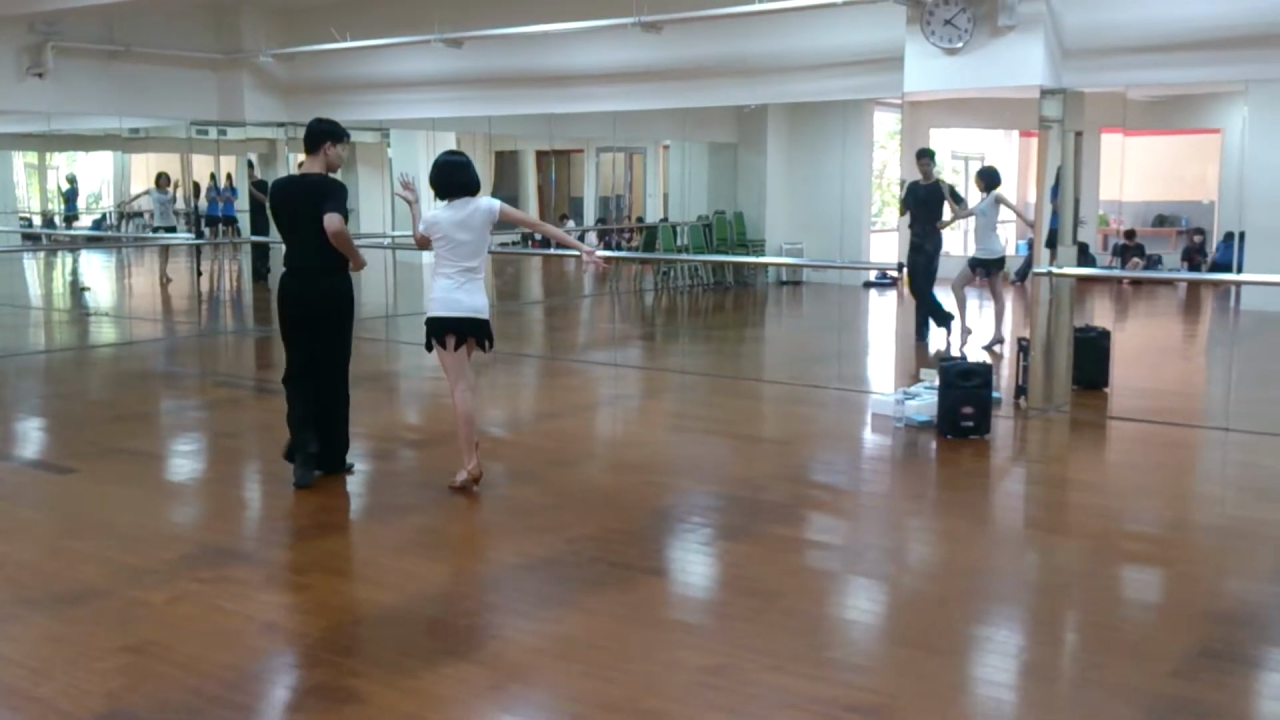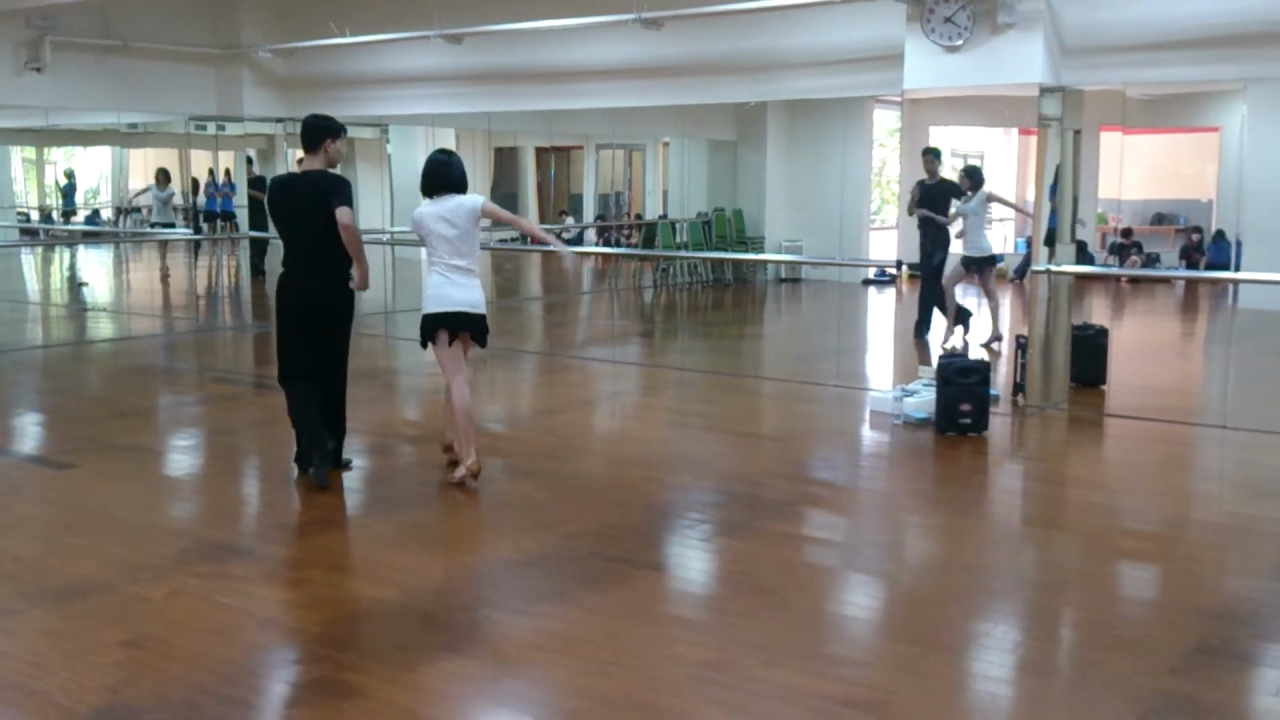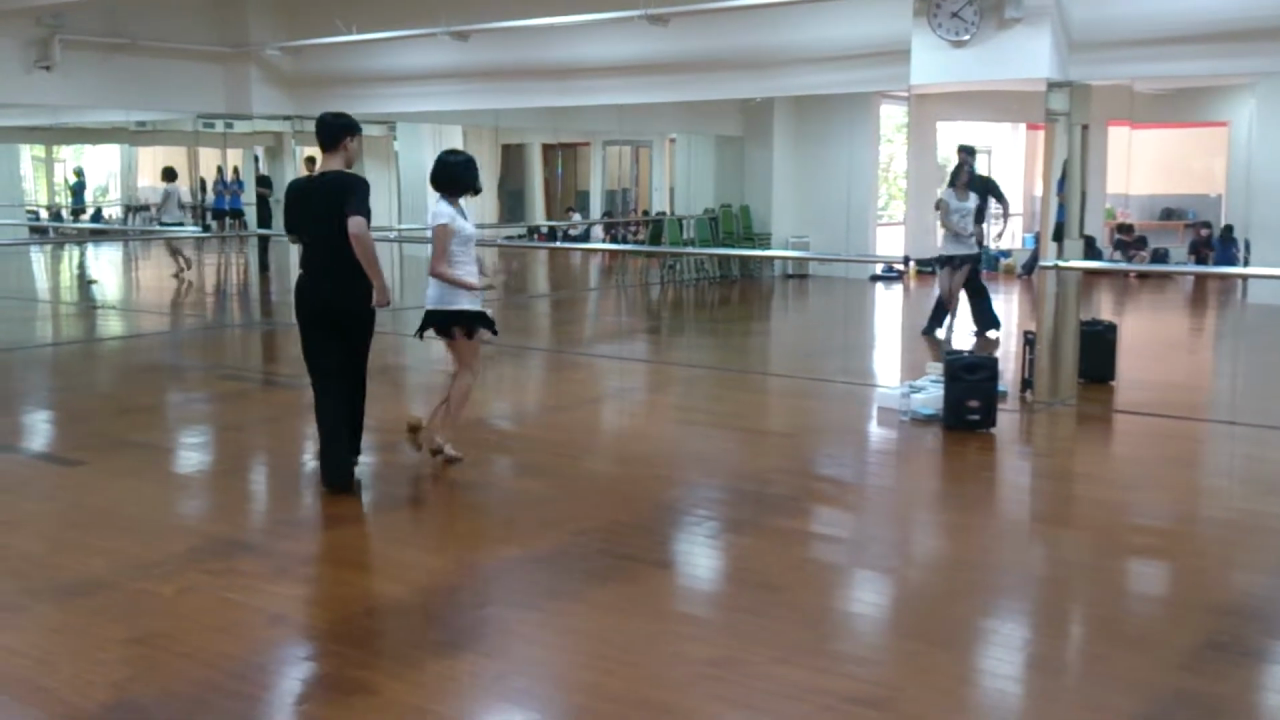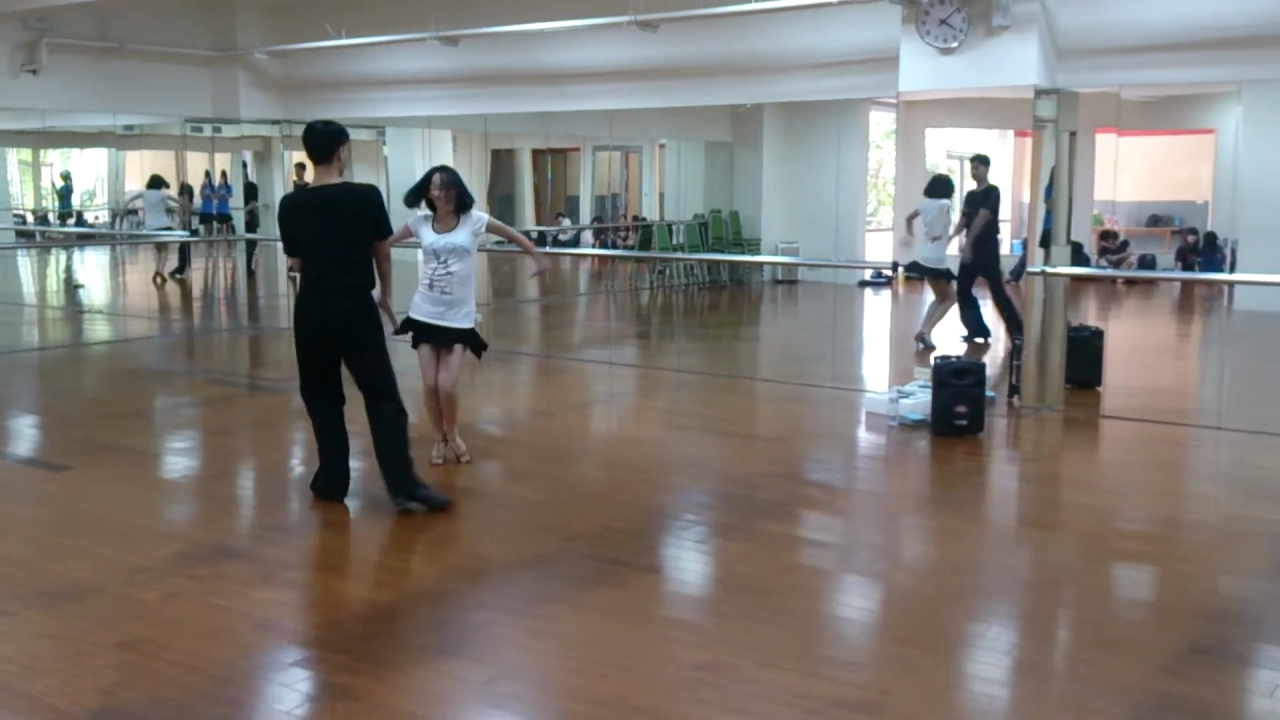
dt=0.4s
person 1, frame 1
left shoulder: (278, 189)
right shoulder: (331, 188)
right elbow: (333, 227)
right wrist: (355, 258)
left hip: (293, 287)
right hip: (331, 288)
left knee: (298, 371)
right knee: (332, 372)
left ankle: (303, 450)
right ankle: (329, 456)
person 1, frame 2
left shoulder: (277, 187)
right shoulder: (335, 184)
right elbow: (345, 221)
right wrist: (362, 268)
left hip: (293, 287)
right hip: (333, 288)
left knee: (297, 372)
right knee: (331, 371)
left ankle: (314, 449)
right ankle: (326, 452)
person 1, frame 3
left shoulder: (296, 190)
right shoulder: (354, 184)
right elbow: (357, 231)
right wrist: (379, 285)
left hip: (311, 292)
right hip: (352, 292)
left knee: (326, 378)
right knee: (352, 375)
left ankle: (337, 464)
right ankle: (343, 456)
person 1, frame 4
left shoulder: (291, 205)
right shoulder: (367, 197)
left elbow: (296, 262)
right elbow: (381, 250)
right wrist: (385, 294)
left hip: (312, 311)
right hip: (356, 308)
left knee: (321, 397)
right knee: (382, 397)
left ankle: (331, 480)
right ankle: (404, 486)
person 2, frame 1
left shoulder: (432, 219)
right shoulder: (486, 207)
left elbow: (421, 243)
right elbow: (539, 226)
left wrist: (413, 205)
right wrist: (582, 248)
left hip: (445, 308)
right hip: (476, 307)
left knee: (460, 385)
right knee: (461, 381)
left ankle: (471, 464)
right ankle: (469, 443)
person 2, frame 2
left shoulder: (420, 215)
right shoulder: (471, 204)
right elbow: (517, 222)
right wrist: (556, 242)
left hip: (439, 303)
right hip: (472, 301)
left knee: (457, 379)
right knee: (457, 374)
left ankle: (469, 457)
right ankle: (453, 440)
person 2, frame 3
left shoulder: (454, 208)
right shoulder: (445, 214)
right elbow: (436, 268)
left wrist: (481, 273)
right wrist: (472, 285)
left hip: (450, 302)
right hip: (454, 303)
left knee: (466, 370)
right knee: (469, 371)
left ankle: (428, 426)
right ankle: (440, 437)
person 2, frame 4
left shoulder: (474, 221)
right shoulder: (419, 224)
left elbow: (515, 236)
left wrist: (538, 258)
left hip: (459, 319)
right hip: (424, 316)
left knee: (447, 387)
right knee: (431, 385)
left ankle: (453, 436)
right ankle: (440, 439)
person 3, frame 1
left shoulder: (941, 187)
right shoulder: (912, 187)
left elbow: (963, 205)
right elbow: (902, 212)
right wrist: (900, 192)
left hip: (931, 239)
right hip: (915, 239)
left knee: (924, 285)
right knee: (915, 285)
left ankle: (922, 329)
right ankle: (943, 318)
person 3, frame 2
left shoulder: (948, 186)
right shoulder: (920, 185)
right elbow: (911, 212)
right wrist: (914, 199)
left hip: (939, 238)
right hip: (925, 237)
left knee: (929, 282)
right knee: (932, 283)
left ankle: (922, 327)
right ankle: (961, 316)
person 3, frame 3
left shoulder: (985, 182)
left elbow: (1004, 203)
right elbow: (938, 207)
left wrist: (1003, 226)
left hip: (974, 235)
right knee: (971, 279)
left ankle: (936, 322)
right ankle: (988, 322)
person 3, frame 4
left shoulder: (992, 192)
right shoulder: (970, 195)
left elbow: (983, 216)
left wrist: (968, 241)
right wrist: (952, 236)
left hip: (987, 246)
right hip: (972, 246)
left knee: (997, 289)
right knee: (962, 289)
left ankle: (1015, 328)
right ankle: (976, 330)
person 4, frame 1
left shoulder: (995, 196)
right shoulder: (981, 203)
left elbow: (1013, 208)
right elbow: (960, 214)
left wrist: (1027, 220)
right wrist: (947, 195)
left hip: (989, 253)
right hip: (984, 253)
left knee: (957, 285)
right knee: (997, 294)
left ankle: (963, 327)
right ankle: (998, 334)
person 4, frame 2
left shoulder: (984, 195)
right shoulder: (964, 201)
left elbow: (1008, 203)
right elbow: (949, 220)
left wrist: (1028, 214)
right wrist: (928, 214)
left hip: (979, 252)
right hip: (972, 253)
left knee: (948, 284)
right knee: (990, 291)
left ankle: (951, 326)
right ankle: (995, 331)
person 4, frame 3
left shoulder: (974, 197)
right shoulder: (947, 195)
right elbow: (943, 222)
left wrist: (975, 232)
right wrist: (961, 232)
left hip: (969, 250)
right hip: (950, 249)
left knee: (955, 288)
right knee: (944, 290)
left ankle: (951, 324)
right ankle: (951, 321)
person 4, frame 4
left shoulder: (924, 204)
right shoulder: (945, 203)
left elbow: (908, 219)
right elbow: (941, 229)
left wrist: (911, 237)
left hip: (923, 259)
right hip: (936, 260)
left knee: (941, 298)
right knee: (950, 298)
left ankle: (924, 331)
right ankle: (926, 331)
